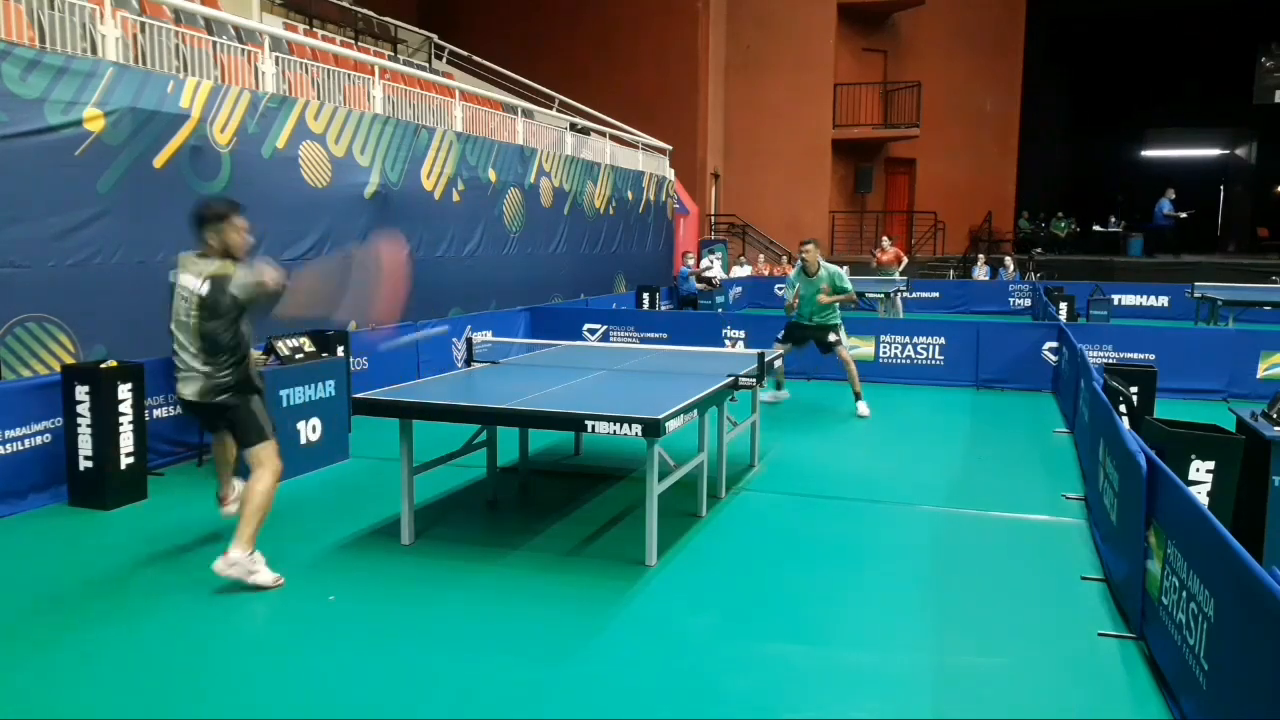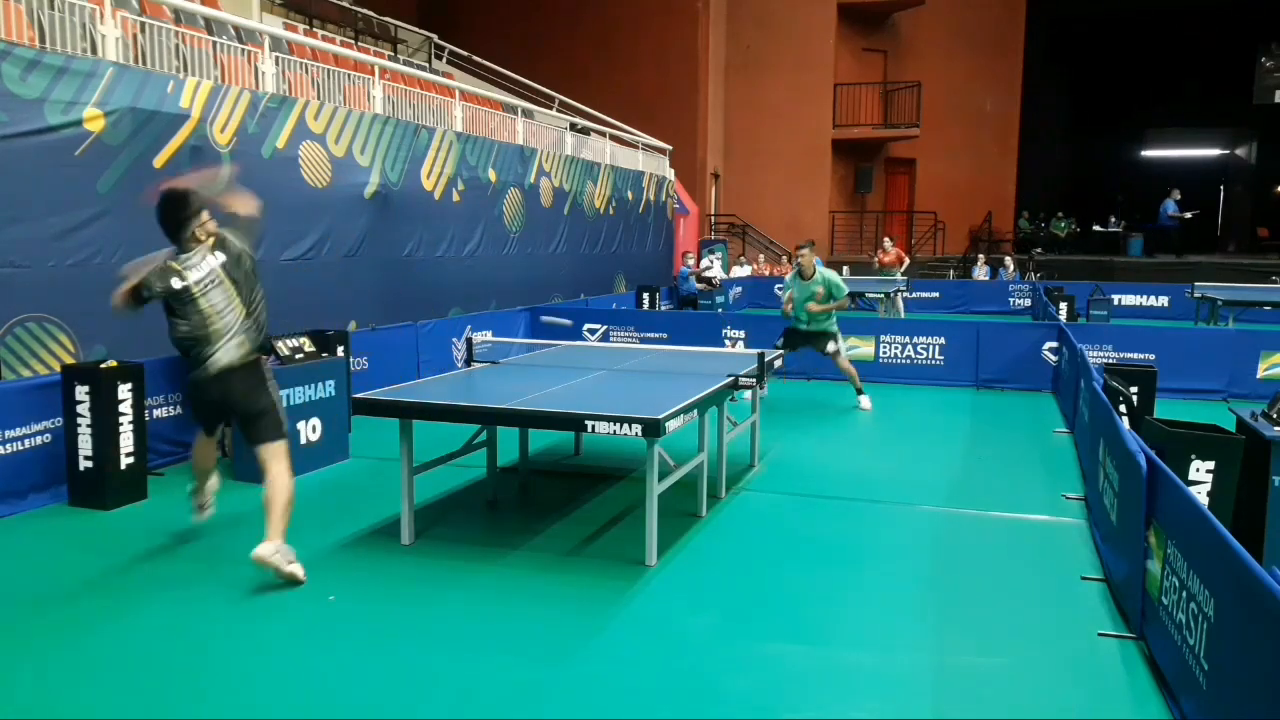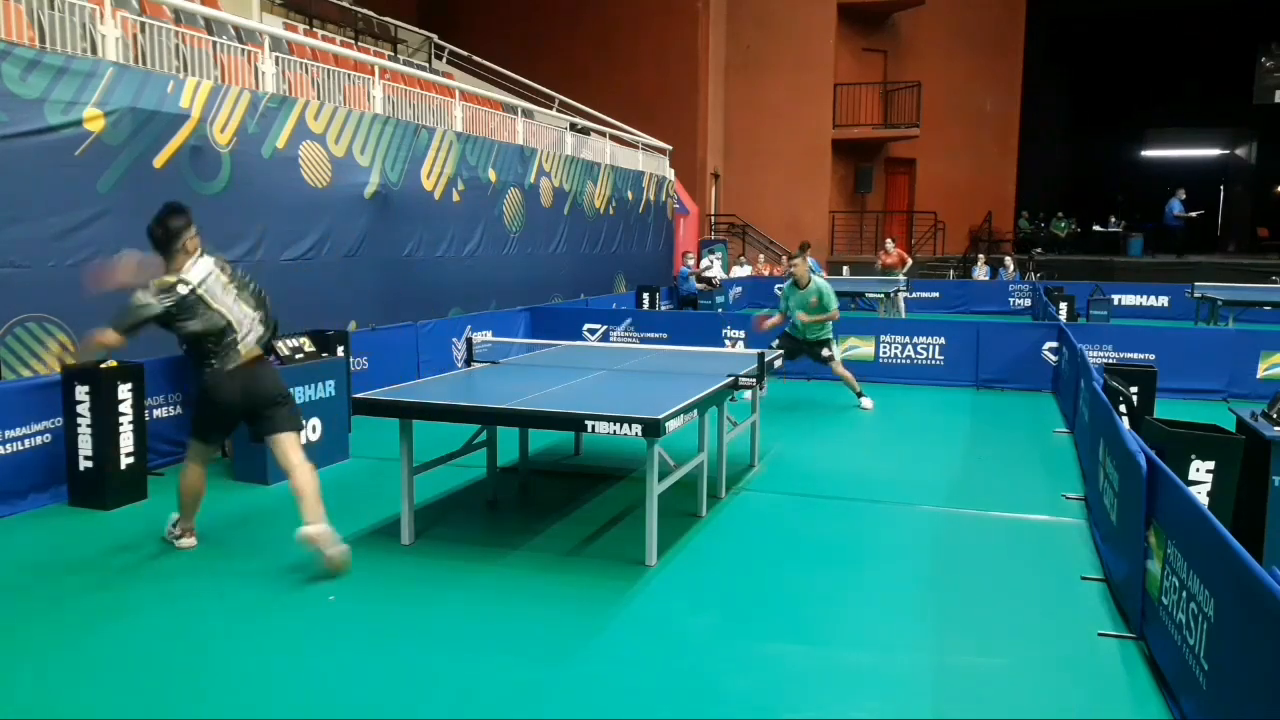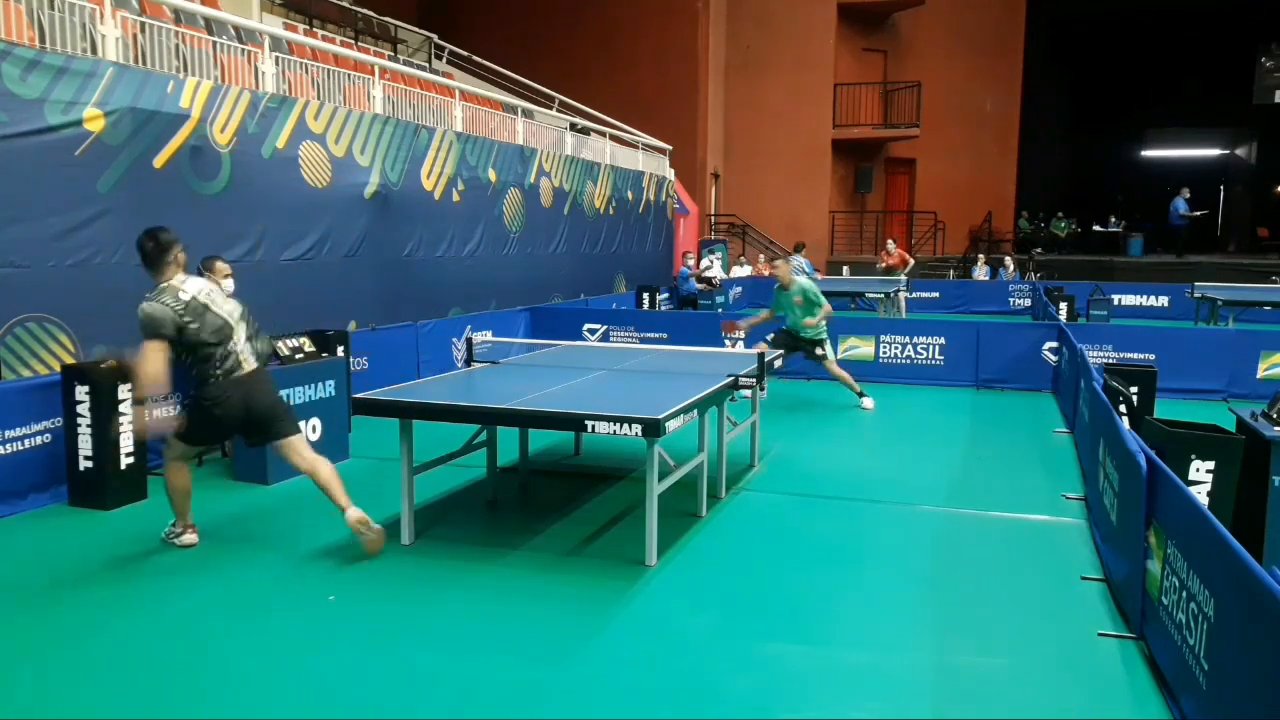
dt=0.1s
person 1, frame 1
left shoulder: (189, 263)
right shoulder: (227, 279)
left hip: (192, 388)
right hip: (226, 390)
left knee: (225, 432)
right knee: (268, 466)
left ankle: (228, 493)
right ankle: (240, 555)
person 1, frame 2
left shoulder: (160, 273)
right shoulder: (228, 247)
left elbow: (121, 302)
right elbow: (247, 206)
left wrist: (136, 275)
left hip: (204, 379)
right hip: (246, 376)
left knee: (207, 435)
right knee: (276, 462)
left ankle: (202, 495)
right ankle: (275, 544)
person 1, frame 3
left shoulder: (156, 295)
right shoulder: (212, 263)
left elbow: (108, 340)
left wrist: (83, 350)
left hip: (219, 383)
right hip: (260, 373)
left knee: (199, 456)
right knee: (292, 456)
left ankle: (185, 527)
right ankle: (316, 524)
person 1, frame 4
left shoulder: (153, 309)
right shoulder: (203, 285)
left elbow: (154, 356)
left wrist: (146, 408)
left hip: (217, 397)
right hip: (254, 385)
left knee: (175, 455)
right knee: (303, 456)
left ankle: (183, 527)
right ankle: (351, 512)
person 2, frame 1
left shoulder: (833, 272)
right shoulder: (794, 275)
left elbow: (852, 296)
right elbow: (788, 310)
left wrist: (830, 299)
right wrist: (791, 304)
left hip: (827, 321)
right hip: (800, 321)
left knee: (844, 357)
right knee: (776, 351)
left ankle: (859, 400)
right ankle: (779, 390)
person 2, frame 2
left shoulder: (828, 277)
right shoulder: (791, 280)
left elbow: (846, 302)
right elbow: (787, 313)
left wrist: (820, 308)
right wrist: (786, 310)
left hip: (824, 328)
right hip: (799, 326)
left knee: (843, 364)
left ankle: (861, 394)
person 2, frame 3
left shoulder: (821, 286)
right shoulder: (788, 288)
left elbow: (834, 315)
right elbow: (782, 316)
left wrist: (810, 319)
right wrist: (768, 323)
left hip: (820, 336)
right hip: (795, 334)
left knee: (838, 371)
left ankle: (861, 395)
person 2, frame 4
left shoulder: (805, 284)
right shoulder: (777, 290)
left elbow: (827, 309)
right elbow: (770, 313)
left wrist: (816, 320)
right wrist: (747, 323)
left hip: (814, 334)
right hip: (790, 331)
left knee: (832, 369)
right knee: (758, 351)
left ankle: (862, 395)
